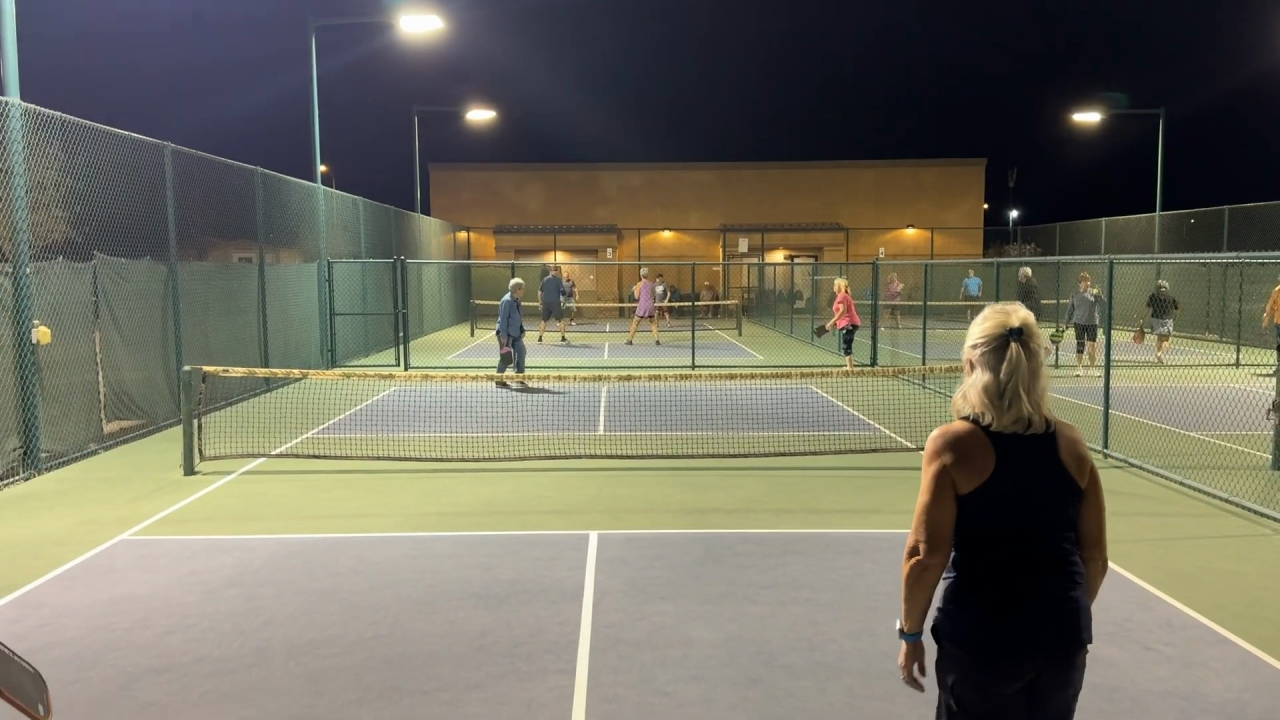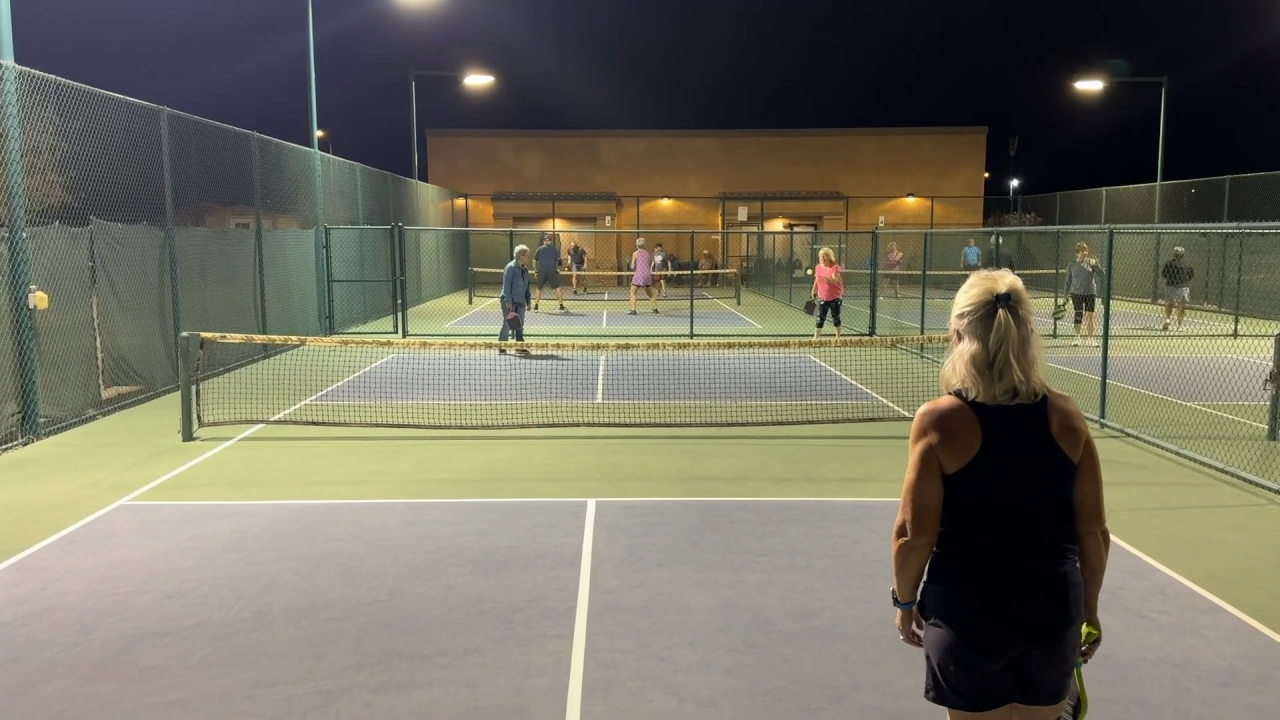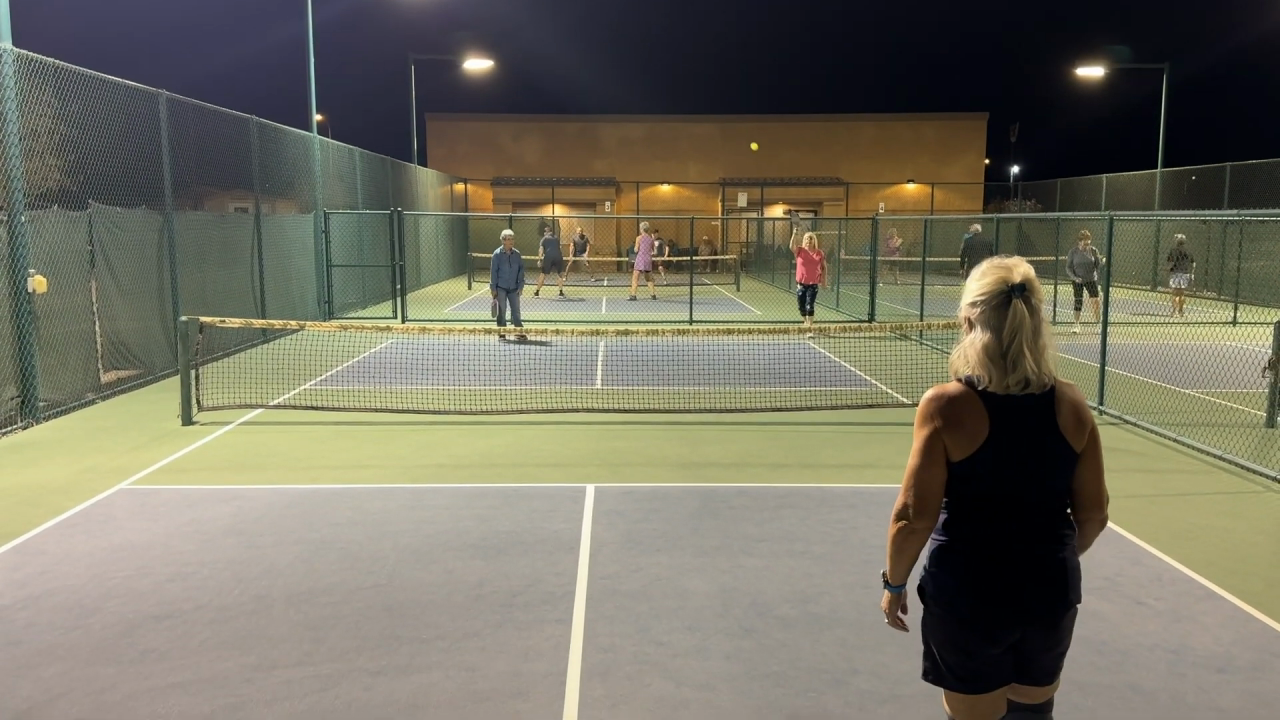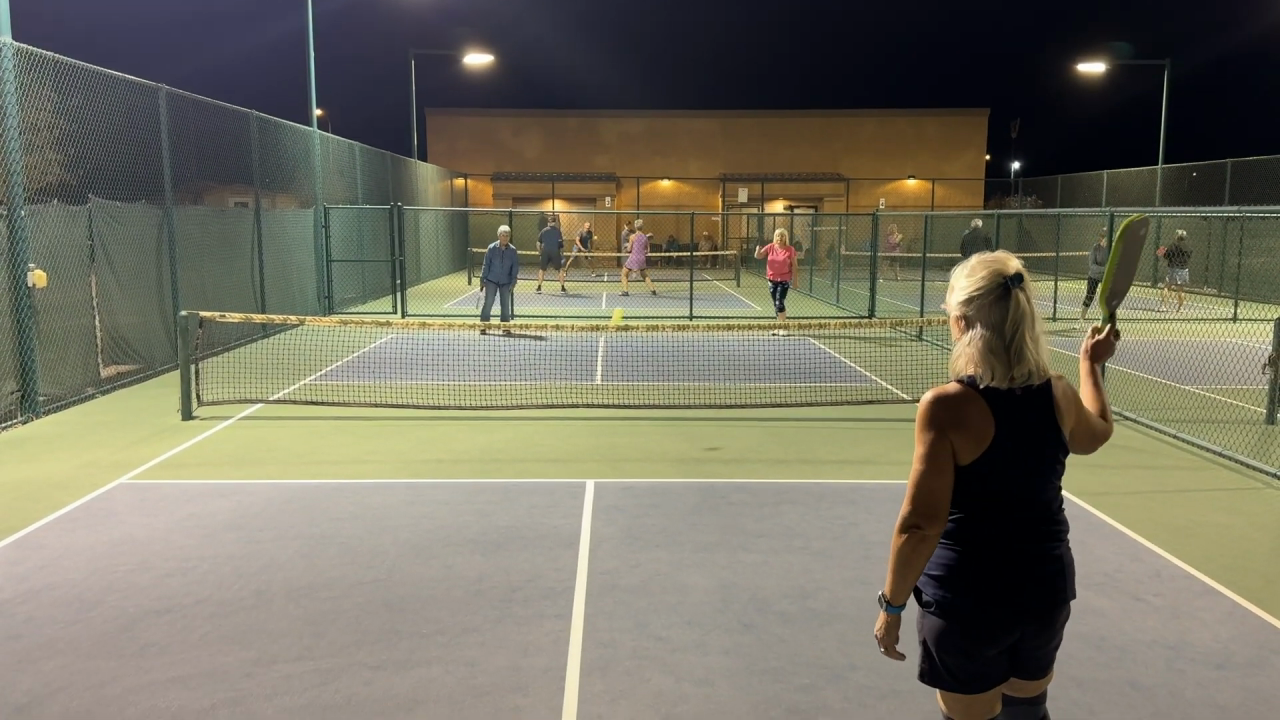
dt=0.7s
person 1, frame 1
left shoulder: (952, 444)
right shoulder: (1071, 444)
left elbow: (927, 556)
right elbow: (1095, 556)
left wrist: (911, 633)
left hip: (980, 639)
right hip: (1062, 635)
person 1, frame 2
left shoulder: (939, 421)
right shoulder: (1065, 416)
left elbow: (914, 536)
right elbow: (1092, 531)
left wrist: (905, 600)
right wrist: (1088, 607)
left hip: (968, 617)
right hip: (1052, 611)
person 1, frame 3
left shoulder: (945, 405)
right shoulder: (1070, 404)
left elbow: (913, 518)
right elbow: (1093, 513)
left wrist: (894, 583)
left hip: (968, 598)
right hip: (1050, 594)
person 1, frame 4
left shoulder: (947, 406)
right shoulder: (1058, 394)
left elbow: (920, 525)
right elbow: (1096, 433)
left wrist: (891, 605)
right wrist: (1091, 363)
left hip: (967, 597)
right hip: (1047, 588)
